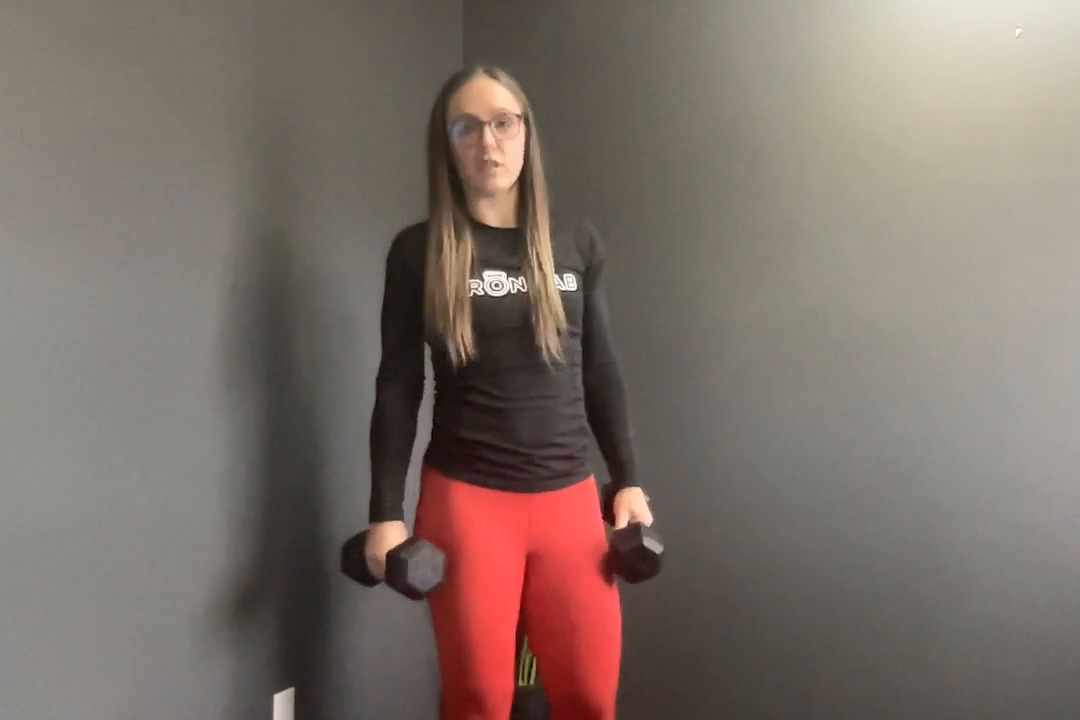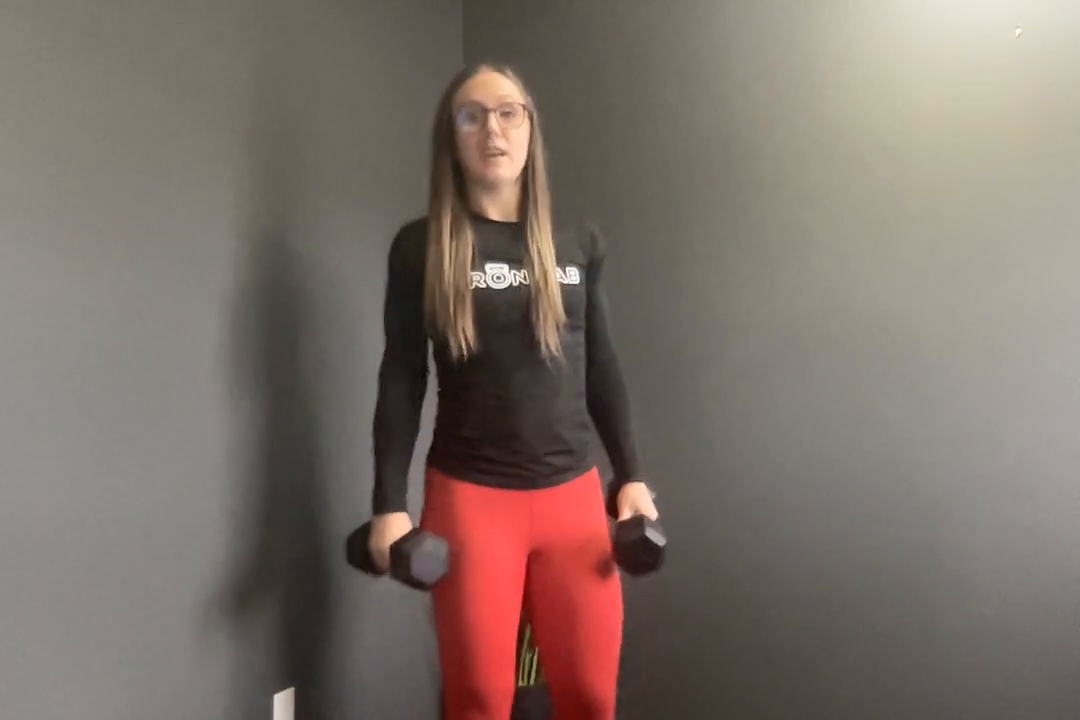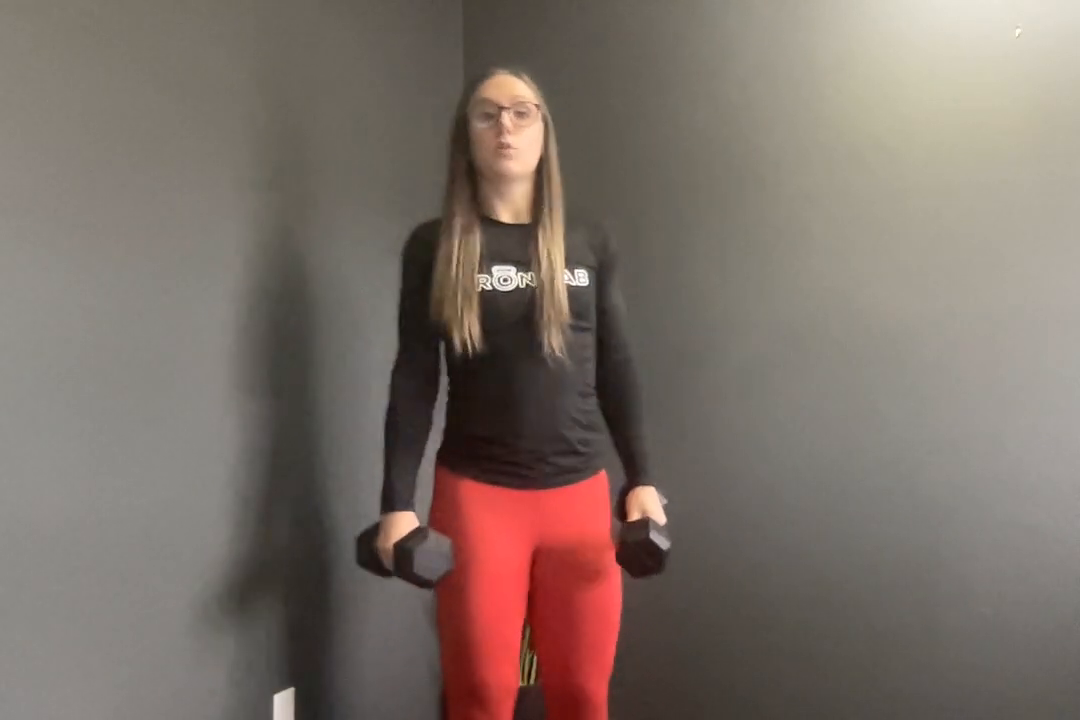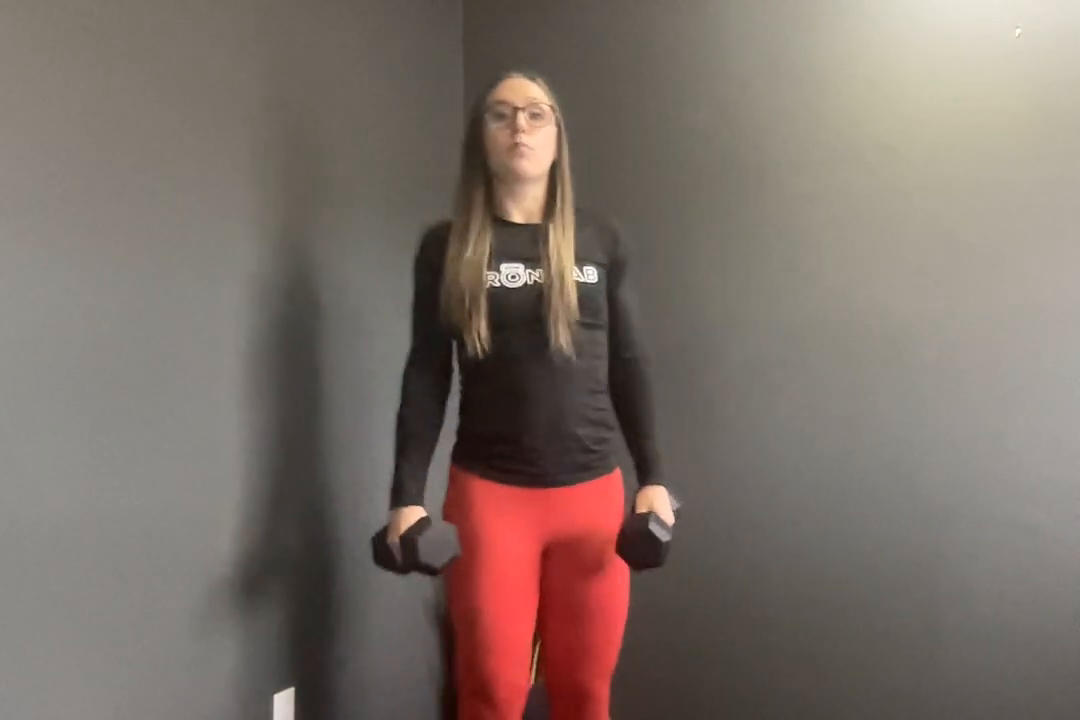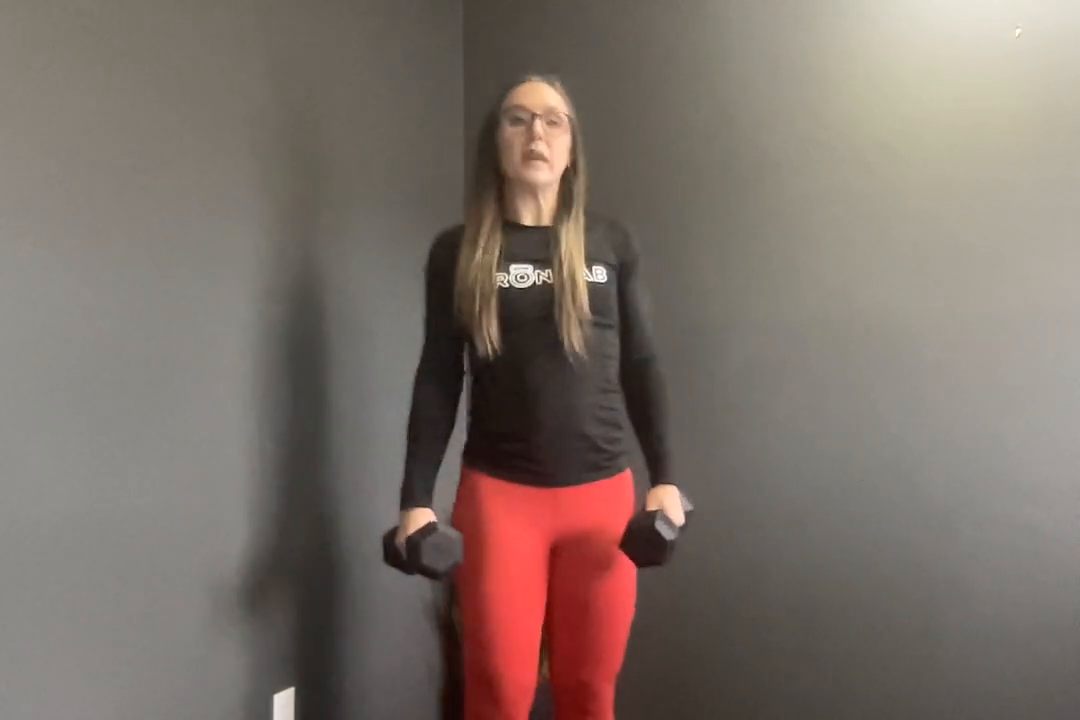
dt=0.2s
person 1, frame 1
left shoulder: (577, 244)
right shoulder: (419, 251)
left elbow: (601, 371)
right elbow: (398, 387)
left wrist: (628, 483)
right wrist: (385, 513)
left hip: (569, 497)
right hip: (465, 499)
person 1, frame 2
left shoulder: (577, 241)
right shoulder: (420, 247)
left elbow: (600, 366)
right elbow: (401, 381)
left wrist: (630, 476)
right wrist: (389, 504)
left hip: (572, 493)
right hip: (468, 496)
person 1, frame 3
left shoulder: (590, 242)
right shoulder: (433, 247)
left elbow: (615, 367)
right elbow: (414, 379)
left wrist: (641, 480)
right wrist: (397, 501)
left hip: (579, 493)
right hip: (475, 494)
person 1, frame 4
left shoulder: (600, 241)
right shoulder: (446, 247)
left elbow: (628, 365)
right elbow: (426, 377)
left wrist: (652, 478)
right wrist: (407, 495)
left hip: (592, 491)
right hip: (488, 494)
person 1, frame 5
left shoulder: (611, 242)
right shoulder: (457, 250)
left elbow: (640, 364)
right elbow: (438, 380)
left wrist: (663, 477)
right wrist: (416, 497)
left hip: (601, 491)
right hip: (497, 492)
